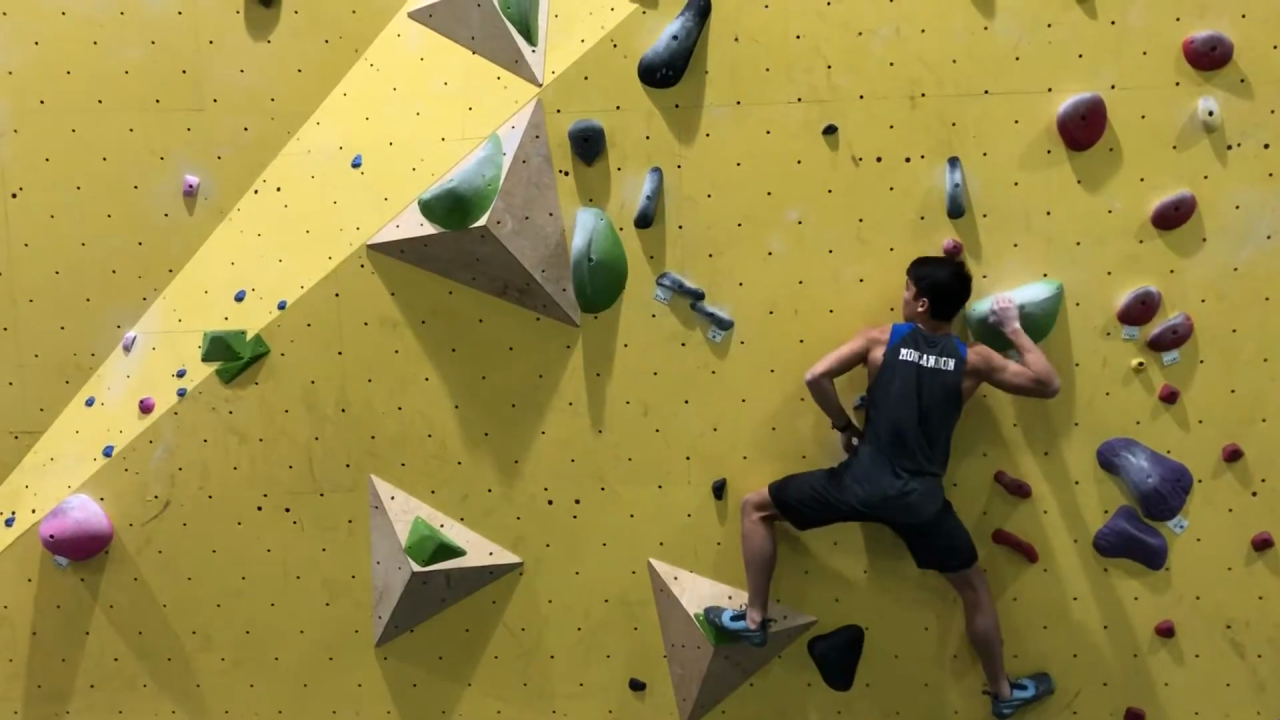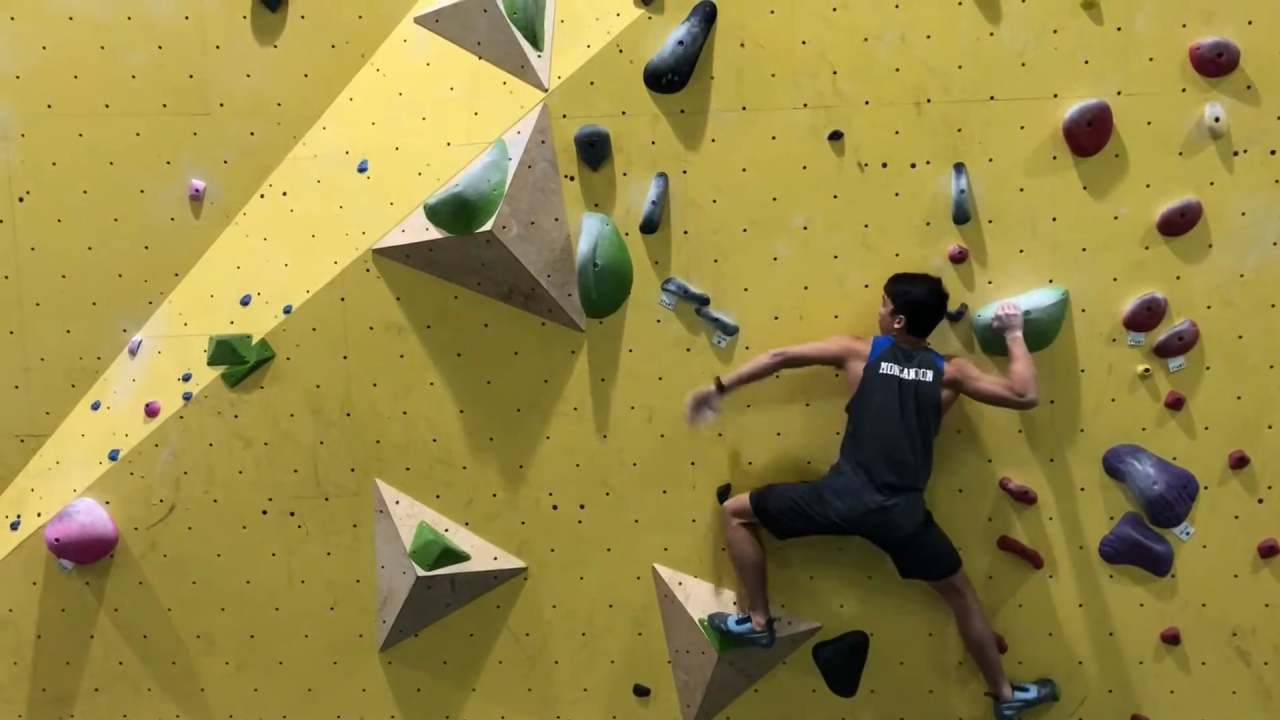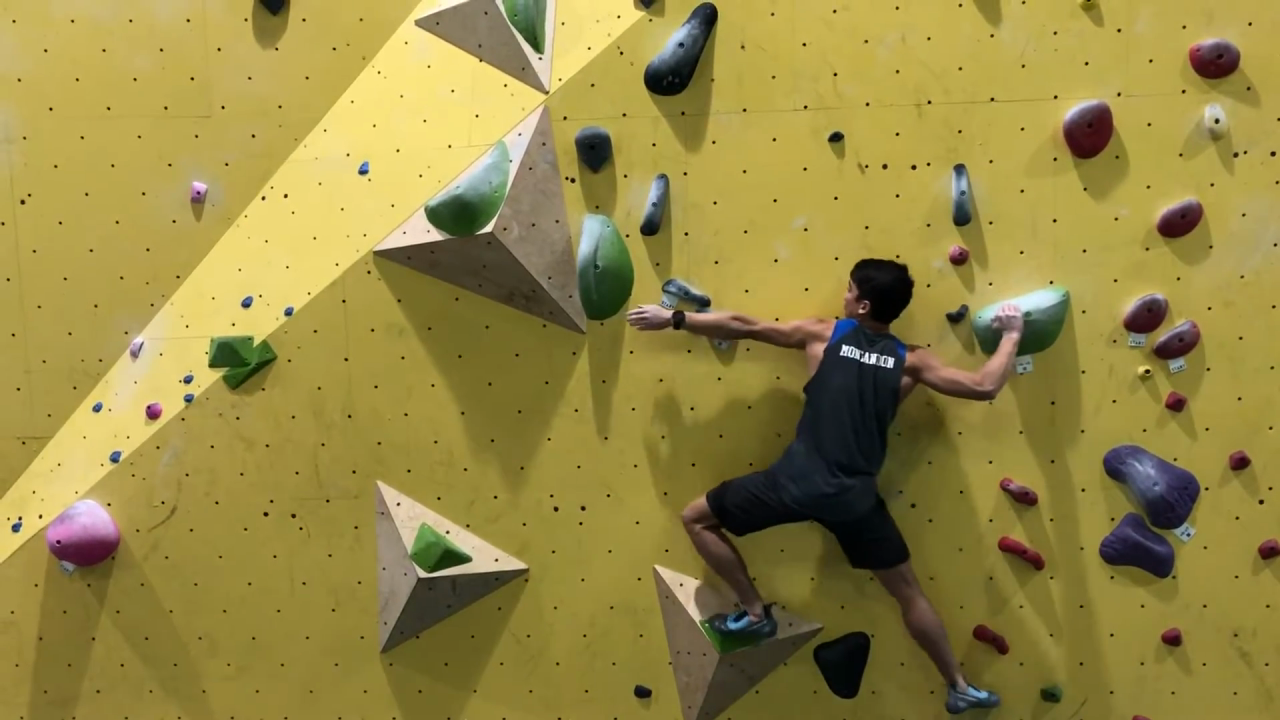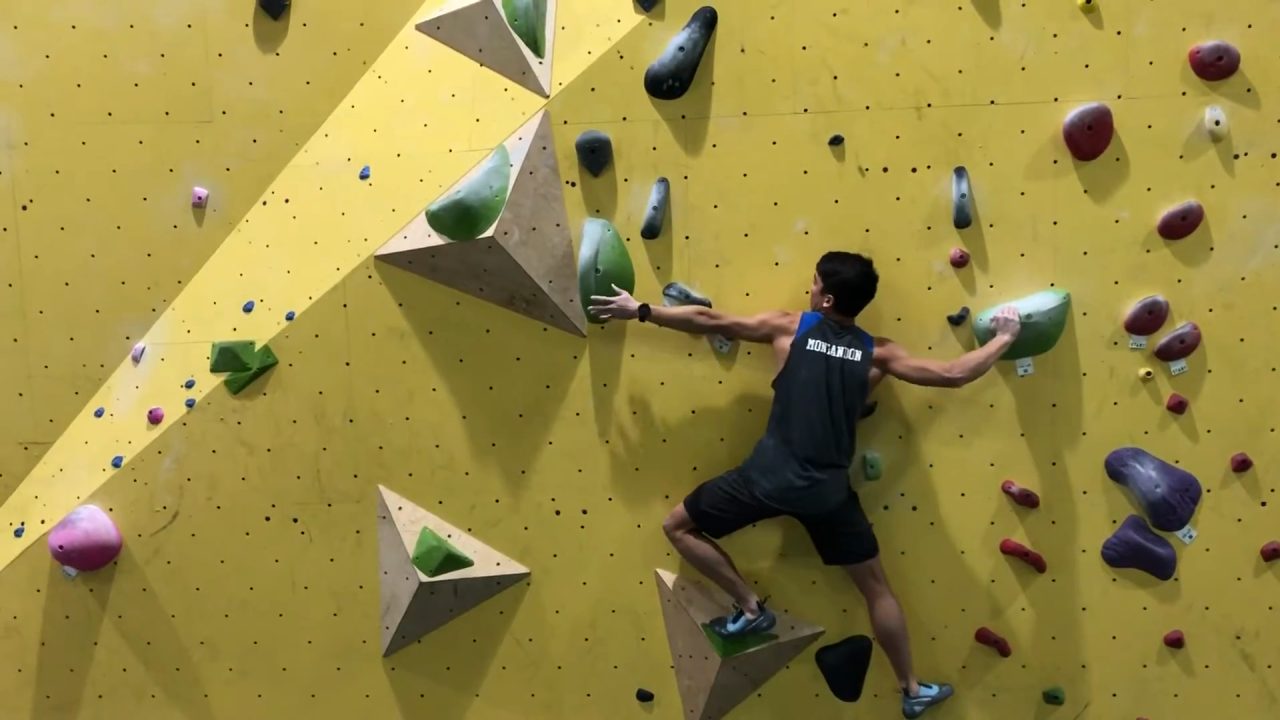
dt=0.5s
person 1, frame 1
left shoulder: (880, 339)
right shoulder: (973, 359)
left elbow: (815, 377)
right elbow: (1049, 385)
left wrist: (846, 427)
right wrist: (1014, 327)
left hip: (862, 481)
right hip: (920, 497)
left knee: (755, 507)
right knee: (974, 588)
left ankle: (754, 618)
person 1, frame 2
left shoulder: (859, 351)
right shoulder: (950, 372)
left elbow: (782, 357)
right elbow: (1024, 395)
left wrist: (720, 386)
right wrist: (1013, 334)
left hip: (843, 497)
right hip: (902, 512)
left knee: (736, 513)
right knee: (962, 596)
left ankle: (756, 620)
person 1, frame 3
left shoulder: (822, 333)
right shoulder: (911, 361)
left elbow: (742, 326)
right elbow: (984, 387)
left wrist: (672, 318)
right wrist: (1011, 336)
left hip: (796, 481)
right hip: (855, 496)
left knee: (696, 518)
right knee: (909, 591)
left ankle: (754, 613)
right ankle: (958, 687)
person 1, frame 4
left shoulder: (789, 327)
right shoulder: (877, 353)
left elbow: (708, 320)
right elbow: (952, 375)
left wrist: (640, 311)
right wrist: (1002, 338)
left hip: (768, 476)
right hip: (828, 489)
left knee: (677, 526)
right knee: (876, 588)
left ankle: (750, 608)
